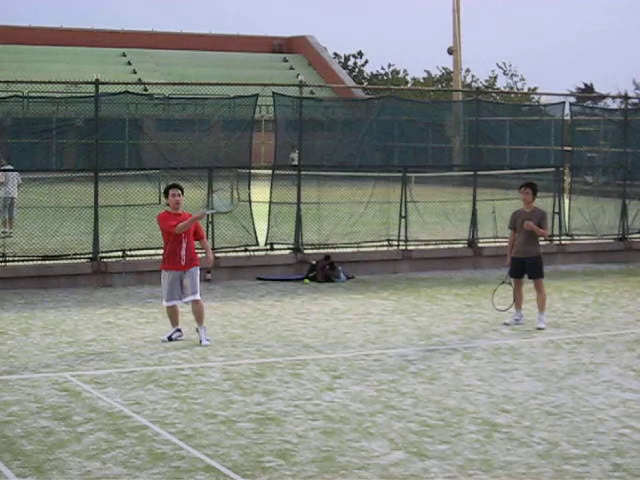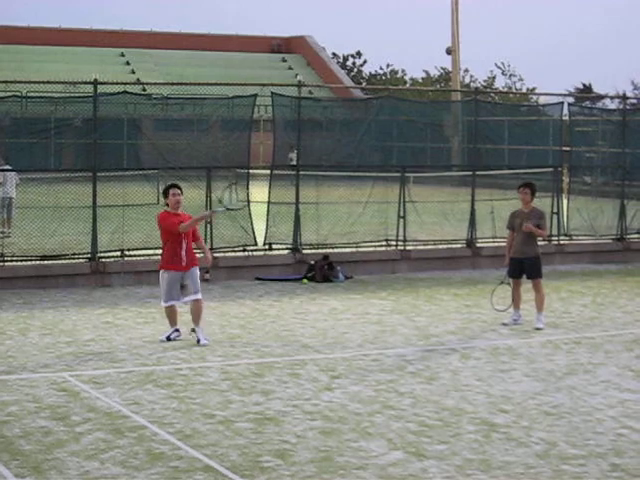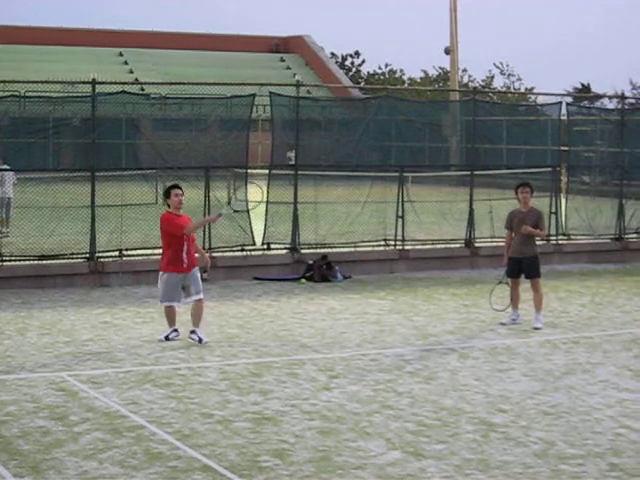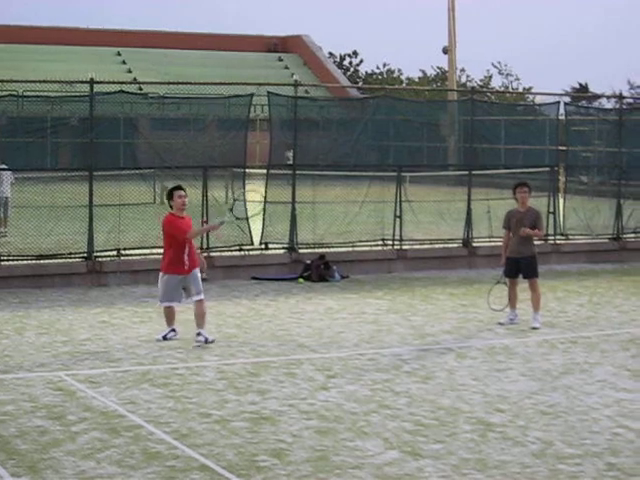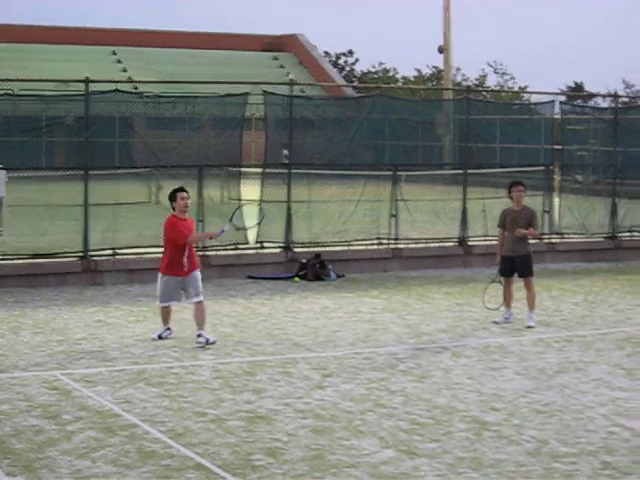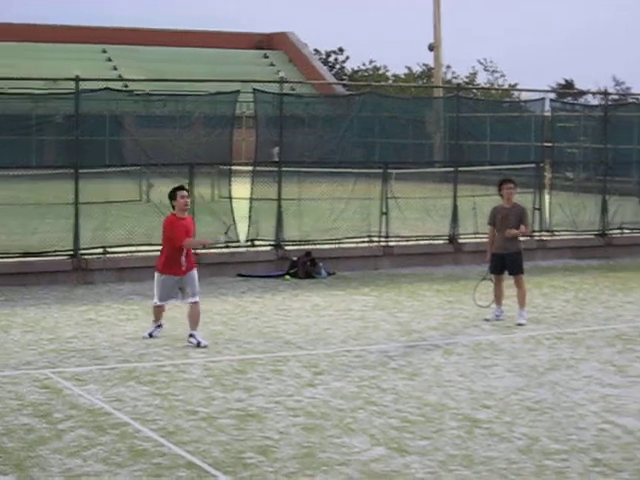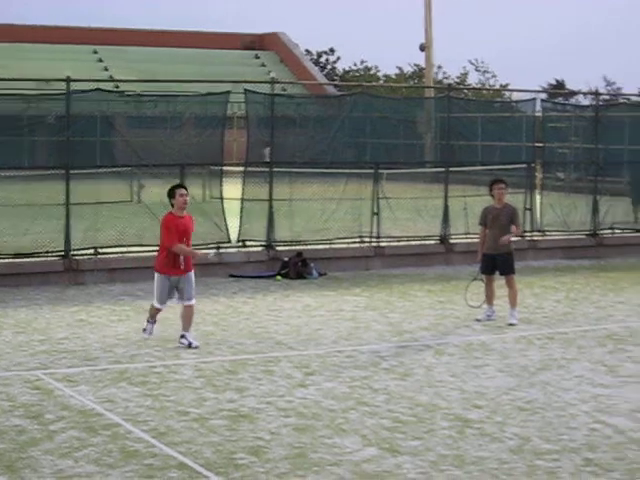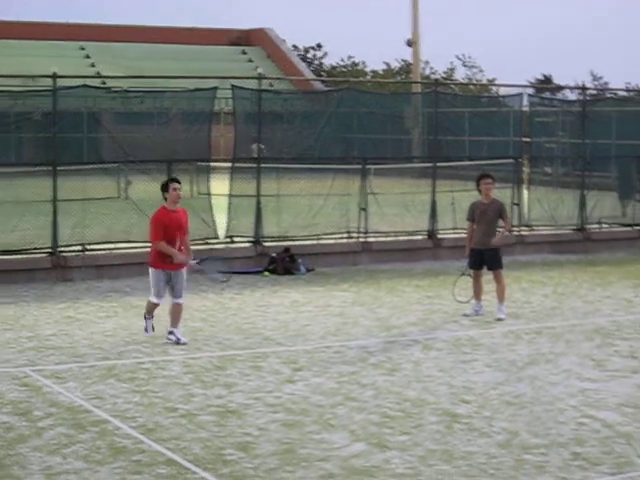
dt=0.1s
person 1, frame 1
left shoulder: (190, 217)
right shoulder: (163, 217)
left elbow: (201, 237)
right elbow: (177, 229)
left wrist: (209, 252)
right wrist: (195, 219)
left hip: (190, 265)
right hip: (171, 267)
left knee: (195, 298)
right knee: (170, 302)
left ankle: (202, 329)
right ankle: (176, 330)
person 1, frame 2
left shoulder: (189, 217)
right shoulder: (163, 217)
left elbow: (197, 238)
right elbow: (181, 228)
left wrist: (206, 252)
right wrist: (200, 218)
left hip: (190, 265)
right hip: (170, 267)
left knee: (196, 298)
right knee: (168, 302)
left ankle: (197, 329)
right ankle: (174, 330)
person 1, frame 3
left shoulder: (187, 218)
right shoulder: (166, 218)
right elbow: (186, 230)
left wrist: (203, 254)
right wrist: (206, 220)
left hip: (190, 267)
right hip: (170, 269)
left knee: (198, 298)
right knee: (168, 302)
left ankle: (195, 331)
right ankle: (173, 330)
person 1, frame 4
left shoulder: (188, 219)
right shoulder: (169, 221)
right elbow: (189, 234)
left wrist: (199, 256)
right wrist: (209, 228)
left hip: (191, 268)
right hip: (171, 270)
left knee: (199, 299)
right knee: (167, 302)
left ankle: (201, 333)
right ankle: (171, 329)
person 1, frame 5
left shoulder: (189, 220)
right shoulder: (171, 222)
right elbow: (189, 239)
left wrist: (194, 259)
right wrist: (208, 234)
left hip: (190, 269)
right hip: (170, 271)
left knee: (199, 301)
right knee: (165, 303)
left ankle: (201, 335)
right ankle: (167, 329)
person 1, frame 6
left shoulder: (189, 220)
right shoulder: (170, 221)
right elbow: (183, 242)
right wrist: (203, 242)
left hip: (188, 269)
right hip: (167, 270)
left knee: (194, 301)
right knee: (160, 301)
left ankle: (193, 335)
right ankle: (157, 324)
person 1, frame 7
left shoulder: (189, 219)
right shoulder: (167, 221)
right elbow: (174, 246)
right wrist: (194, 253)
left hip: (186, 269)
right hip: (166, 270)
left knee: (189, 303)
right knee: (160, 303)
left ankle: (185, 335)
right ankle: (151, 320)
person 1, frame 8
left shoulder: (184, 213)
right shoulder: (159, 216)
right elbow: (157, 242)
left wrist: (188, 254)
right wrist: (176, 254)
left hip: (178, 265)
right hip: (159, 264)
left knee: (178, 300)
right knee: (156, 298)
left ankle: (173, 331)
right ankle: (148, 315)
person 2, frame 1
left shoulder: (540, 213)
right shoulder: (516, 214)
left elbow: (546, 234)
right elbow: (512, 236)
left wrist: (534, 228)
right wrist: (509, 255)
left hip: (534, 255)
right hip: (517, 255)
left knee: (539, 285)
right knee: (517, 284)
left ankle: (541, 317)
right ankle: (518, 315)
person 2, frame 2
left shoulder: (539, 214)
right shoulder: (514, 215)
left elbow: (544, 234)
right elbow: (510, 236)
left wrist: (533, 229)
right wrist: (507, 255)
left hip: (532, 255)
right hip: (516, 255)
left knee: (537, 285)
right knee: (516, 284)
left ankle: (540, 317)
right ankle: (516, 315)
person 2, frame 3
left shoulder: (537, 213)
right shoulder: (512, 214)
left elbow: (543, 233)
right elbow: (509, 236)
left wrist: (532, 231)
right wrist: (505, 255)
left hip: (530, 255)
right hip: (514, 255)
left knee: (536, 285)
right knee: (514, 284)
left ankle: (538, 317)
right ankle: (515, 315)
person 2, frame 4
left shoulder: (535, 213)
right shoulder: (510, 214)
left elbow: (541, 233)
right elbow: (506, 235)
left wrist: (530, 232)
right wrist: (503, 255)
left hip: (528, 255)
right hip: (512, 255)
left knee: (533, 285)
right knee: (512, 284)
left ankle: (536, 317)
right ankle: (512, 315)
person 2, frame 5
left shoulder: (530, 212)
right shoulder: (505, 213)
left elbow: (536, 232)
right elbow: (501, 234)
left wrist: (526, 232)
right wrist: (498, 254)
left hip: (523, 254)
right hip: (507, 254)
left knee: (528, 284)
right knee: (507, 283)
left ankle: (531, 316)
right ankle: (508, 313)
person 2, frame 6
left shoulder: (520, 209)
right shoulder: (495, 210)
left elbow: (527, 230)
right elbow: (492, 232)
left wrist: (517, 232)
right wrist: (489, 251)
left hip: (514, 251)
right hip: (497, 251)
left knee: (519, 281)
right knee: (498, 280)
left ankle: (522, 313)
right ankle: (498, 311)
person 2, frame 7
left shoulder: (511, 210)
right shoulder: (487, 210)
left elbow: (519, 230)
right elbow: (483, 232)
left wrist: (509, 237)
right wrist: (480, 251)
left hip: (505, 251)
right hip: (488, 251)
left knee: (510, 281)
right knee: (488, 280)
left ankle: (513, 313)
right ankle: (490, 311)
person 2, frame 8
left shoulder: (498, 205)
right shoulder: (474, 206)
left elbow: (507, 224)
right elbow: (470, 227)
left wrist: (500, 236)
right wrist: (468, 246)
left hip: (492, 247)
right hip: (476, 247)
left knee: (498, 276)
right knee: (476, 275)
left ankle: (501, 308)
right ankle: (478, 306)
